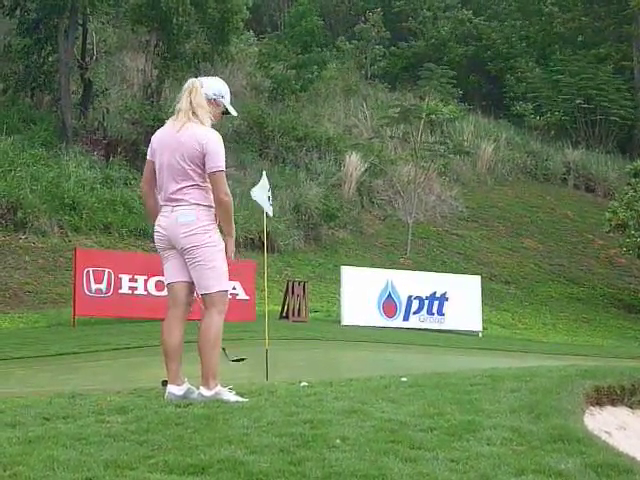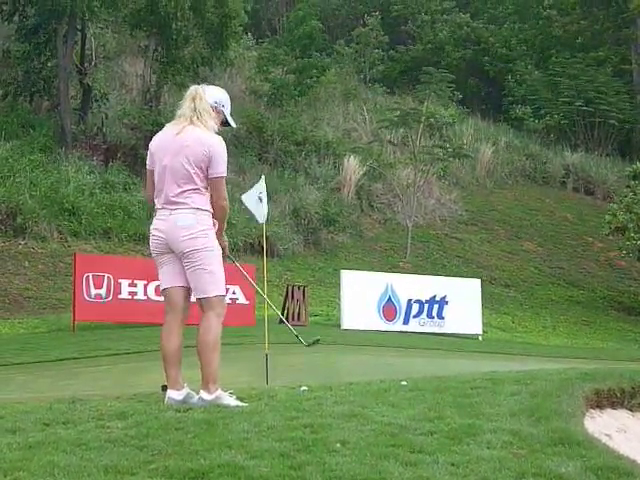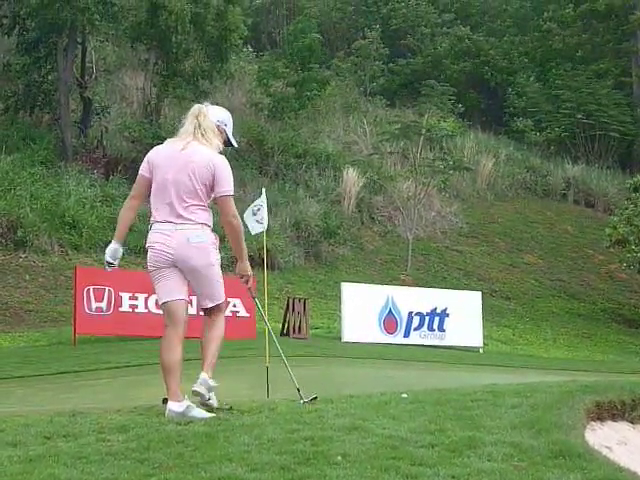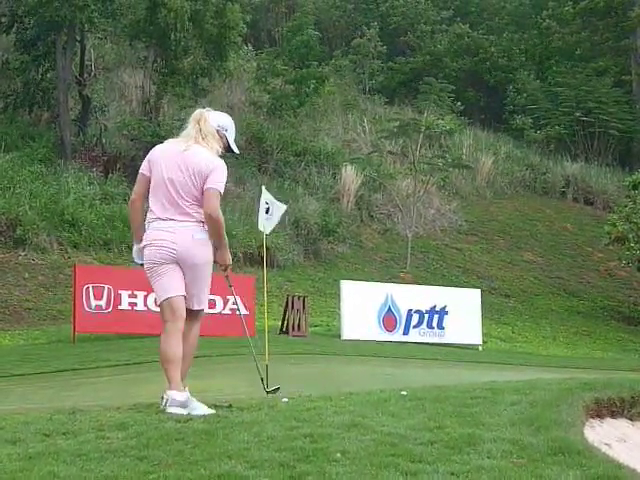
dt=0.4s
person 1, frame 1
left shoulder: (161, 134)
right shoulder: (208, 137)
left elbow: (147, 186)
right elbow: (222, 195)
left wrist: (159, 221)
right wrist: (229, 237)
left hip: (166, 224)
right hip: (197, 223)
left knee: (177, 305)
right knee: (216, 305)
left ankle: (175, 385)
right ankle: (210, 387)
person 1, frame 2
left shoulder: (159, 138)
right shoulder: (212, 142)
left elbow: (151, 193)
right elbow: (219, 200)
right wrist: (219, 234)
left hip: (161, 228)
right hip: (194, 226)
left knee: (175, 310)
right knee: (213, 309)
left ankle: (175, 390)
right ankle: (210, 390)
person 1, frame 3
left shoulder: (158, 153)
right shoulder: (216, 160)
left elbow: (134, 200)
right elbow: (230, 218)
left wrist: (117, 242)
right wrist: (242, 260)
left hip: (160, 242)
right hip: (196, 241)
left knee: (175, 323)
right knee: (215, 313)
left ankle: (176, 400)
right ankle: (204, 379)
person 1, frame 4
left shoulder: (158, 151)
right shoulder: (214, 163)
left elbow: (135, 200)
right elbow: (211, 212)
left wrist: (138, 241)
right wrist: (223, 249)
left hip: (158, 239)
right hip: (194, 240)
left knee: (172, 320)
right knee: (192, 319)
left ankle: (177, 393)
right ankle: (176, 391)
